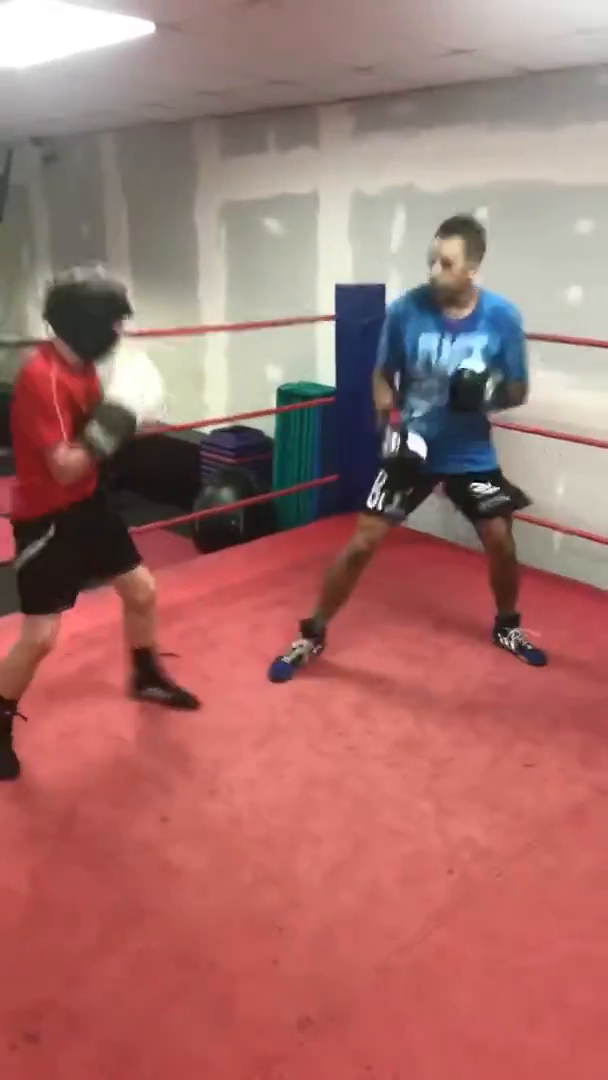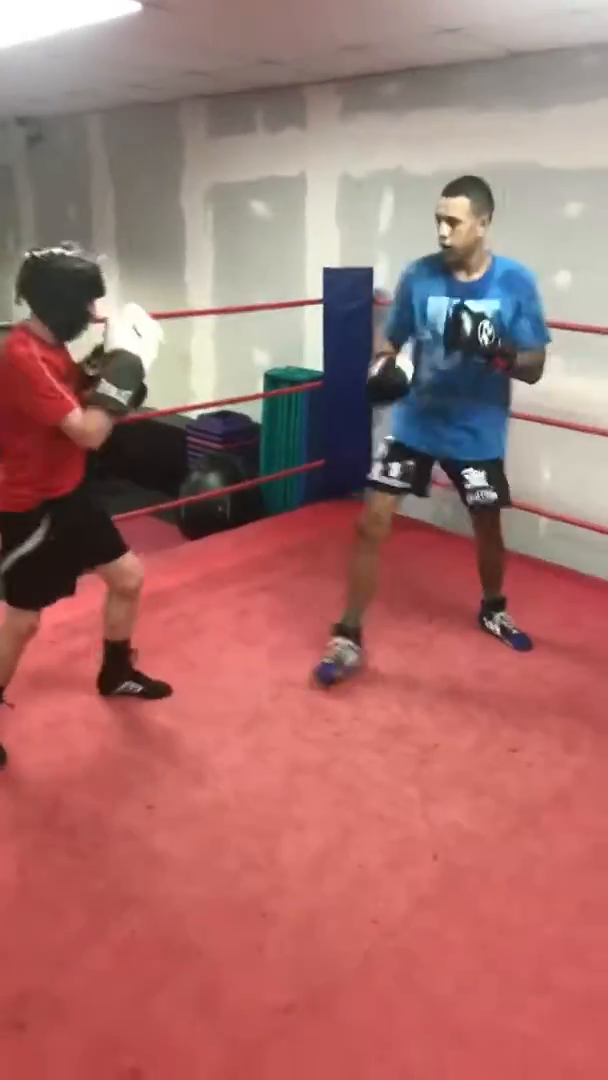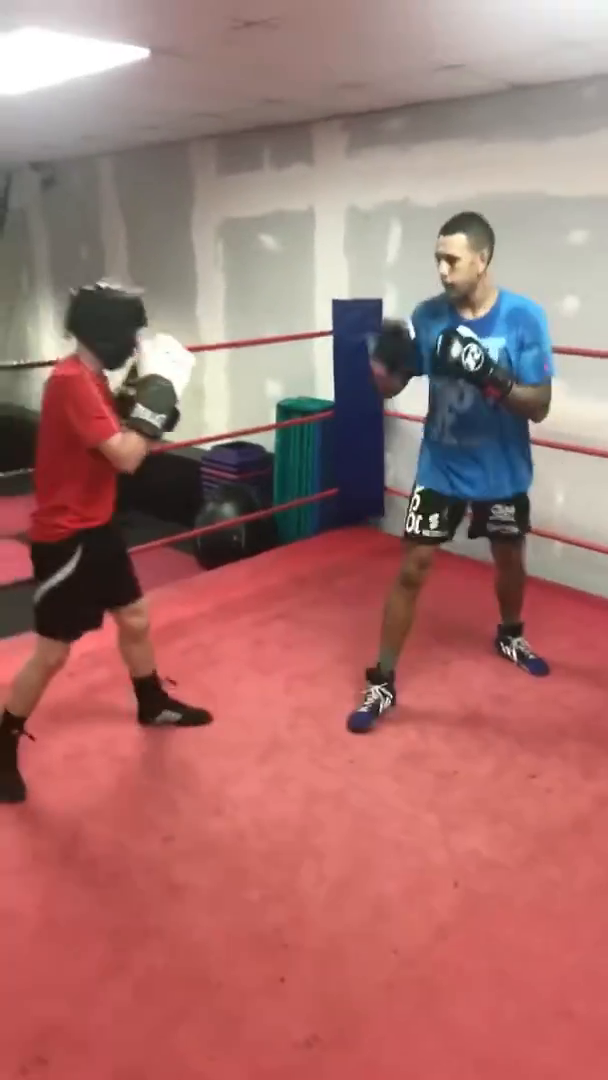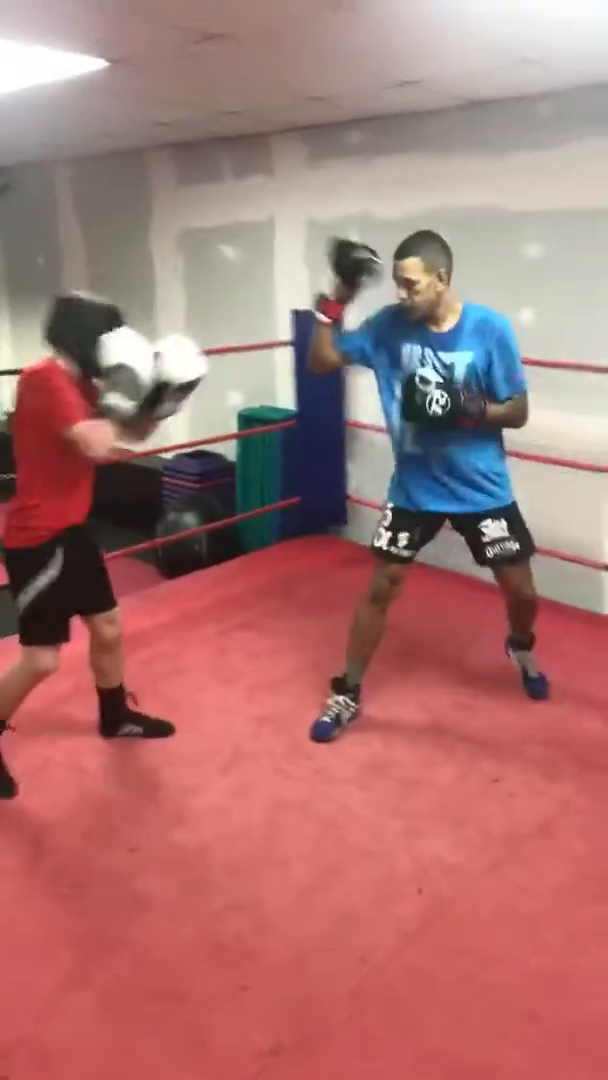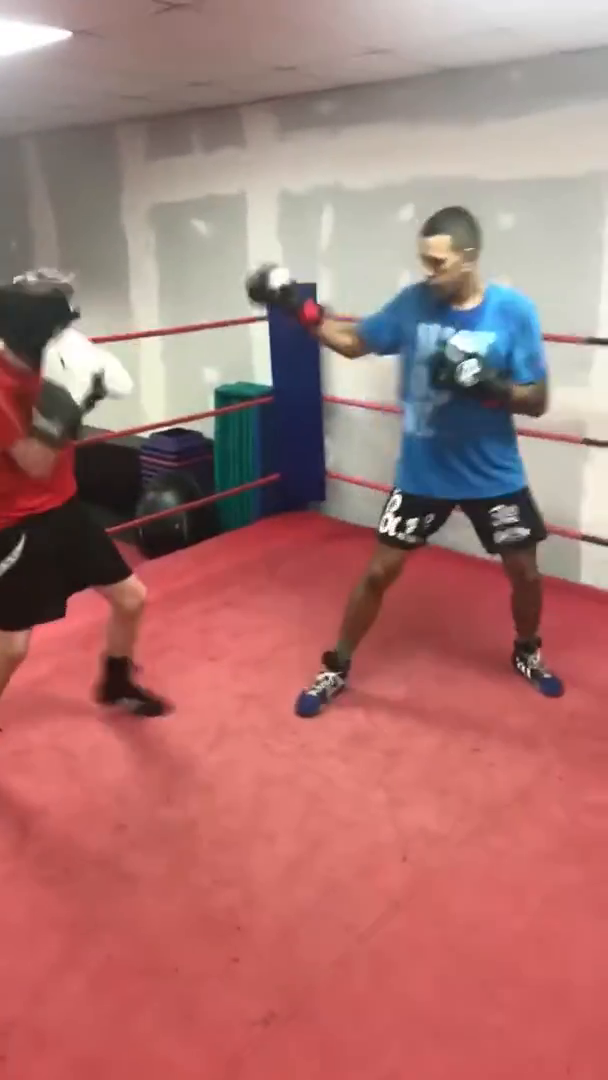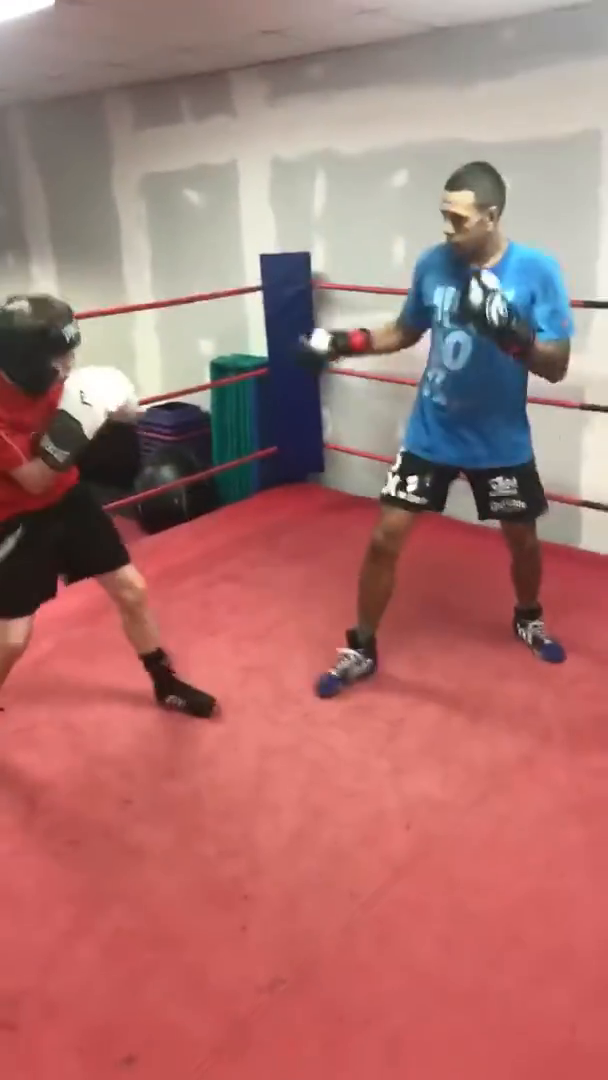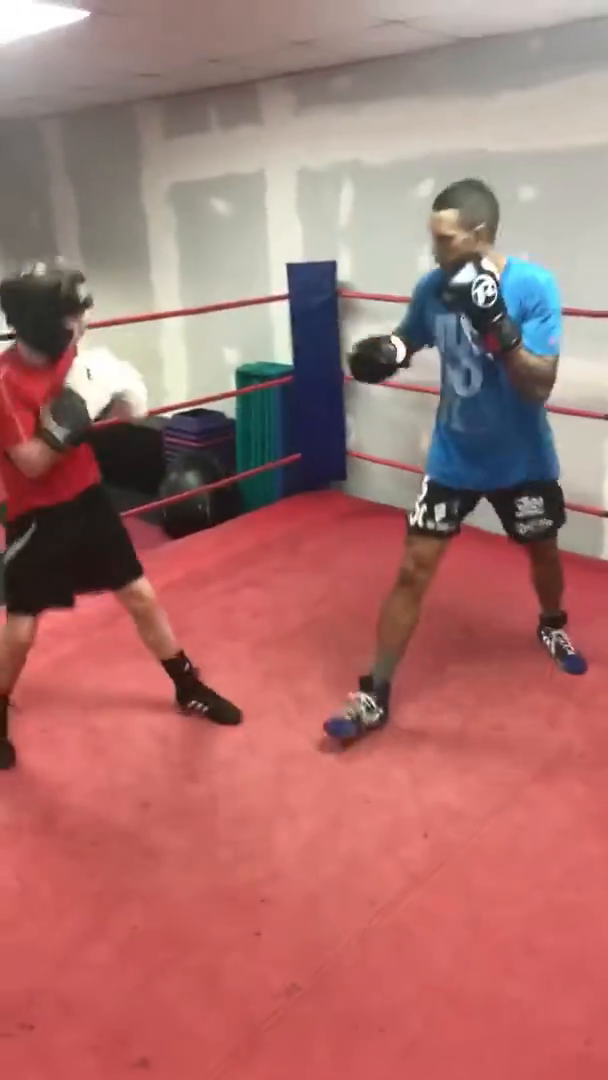
dt=0.2s
person 1, frame 1
left shoulder: (502, 317)
right shoulder: (406, 310)
left elbow: (518, 391)
right elbow: (383, 376)
left wrist: (493, 393)
right wrist: (392, 424)
left hip: (470, 453)
right hip: (411, 448)
left knee: (501, 544)
right knee: (361, 546)
left ankle: (507, 627)
right ankle: (310, 636)
person 1, frame 2
left shoulder: (516, 282)
right shoulder: (418, 276)
left elbow: (533, 368)
right elbow: (390, 341)
left wrist: (494, 348)
right wrist: (383, 367)
left hip: (478, 433)
right hip: (414, 426)
left knee: (487, 529)
right knee: (371, 524)
left ankle: (493, 609)
right ankle: (347, 638)
person 1, frame 3
left shoulder: (524, 317)
right shoulder: (427, 316)
left elbow: (538, 405)
left wrist: (489, 376)
right wrist: (385, 364)
left hip: (502, 471)
right hip: (440, 469)
left knee: (509, 562)
right knee: (411, 573)
left ankle: (509, 634)
right ankle: (382, 683)
person 1, frame 4
left shoulder: (491, 329)
right shoulder: (391, 324)
left elbow: (517, 413)
right elbow: (322, 360)
left wrist: (461, 408)
right wrist: (337, 297)
left hip: (482, 488)
right hip: (414, 487)
left knee: (521, 591)
right knee: (382, 588)
left ankle: (521, 648)
right ankle: (346, 693)
person 1, frame 5
left shoulder: (514, 312)
right shoulder: (412, 302)
left elbow: (537, 401)
right elbow: (353, 341)
left wrist: (490, 384)
right wrist: (298, 307)
left hip: (494, 475)
right hip: (422, 472)
left knee: (525, 573)
right knee: (379, 572)
left ankle: (526, 653)
right ankle: (335, 668)
person 1, frame 6
left shoulder: (537, 271)
right shoulder: (434, 263)
left elbow: (556, 366)
right elbow: (407, 331)
left wrist: (511, 331)
right wrist: (348, 342)
left hip: (502, 441)
right hip: (432, 434)
left knee: (523, 541)
right knee: (386, 539)
left ankle: (528, 618)
right ankle: (361, 650)
person 1, frame 7
left shoulder: (533, 287)
right shoulder: (432, 288)
left elbow: (539, 387)
right elbow: (408, 340)
left wrist: (496, 326)
right wrist: (381, 354)
left hip: (523, 459)
right hip: (452, 458)
left knee: (543, 553)
right knee: (413, 571)
left ankle: (552, 625)
right ankle: (373, 696)
person 2, frame 1
left shoulder: (79, 363)
right elbow: (64, 468)
left wrist: (120, 409)
right wrist: (114, 420)
left hip: (87, 501)
right hip: (45, 519)
left knee: (141, 589)
left ankle: (147, 677)
person 2, frame 2
left shoulder: (48, 343)
left elbow: (74, 397)
right elbow: (88, 434)
left wrist: (104, 364)
right wrist: (126, 365)
left hip: (69, 492)
left knee: (129, 577)
left ankle: (116, 672)
person 2, frame 3
left shoulder: (87, 376)
right shoulder: (72, 382)
left elbow: (113, 434)
right elbow: (125, 456)
left wrist: (148, 391)
right wrist: (159, 388)
left hip: (96, 527)
right hip: (64, 538)
left knee: (136, 619)
right knee: (52, 653)
left ankle: (152, 703)
person 2, frame 4
left shoulder: (73, 382)
right shoulder: (44, 381)
left elbow: (130, 433)
right elbow: (97, 445)
left wrist: (171, 387)
right wrist: (123, 380)
left hip: (71, 530)
right hip: (41, 540)
left knee: (108, 631)
right knee: (41, 659)
left ankle: (116, 715)
person 2, frame 5
left shoulder: (43, 364)
right elbow: (37, 465)
left wrist: (87, 385)
right wrist: (61, 392)
left hip: (65, 509)
left knee: (131, 597)
left ankle: (116, 684)
person 2, frame 6
left shoulder: (48, 375)
right elbow: (34, 480)
left wrist: (112, 400)
right wrist: (74, 423)
left hip: (71, 499)
left knee: (131, 590)
left ankle: (165, 683)
person 2, frame 7
left shoulder: (66, 355)
left elbow: (117, 410)
left wrist: (111, 396)
right wrist: (74, 411)
left hip: (87, 497)
left knee: (142, 599)
left ankle: (188, 687)
